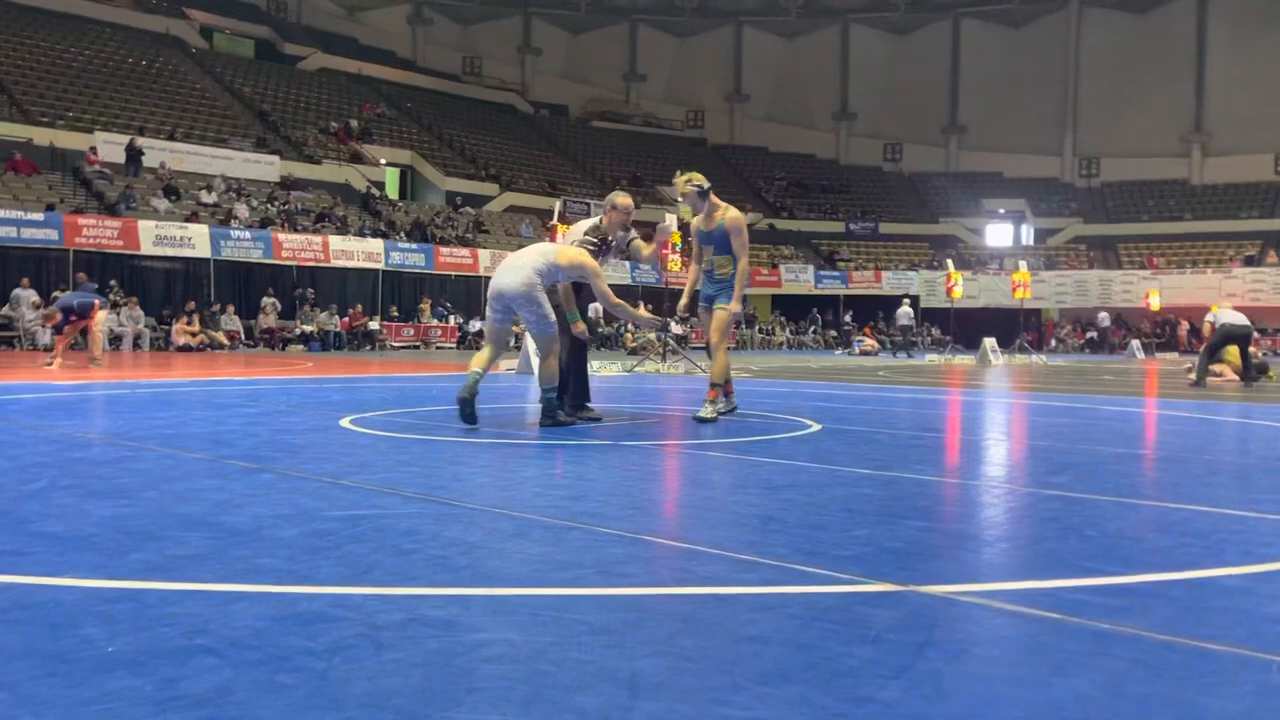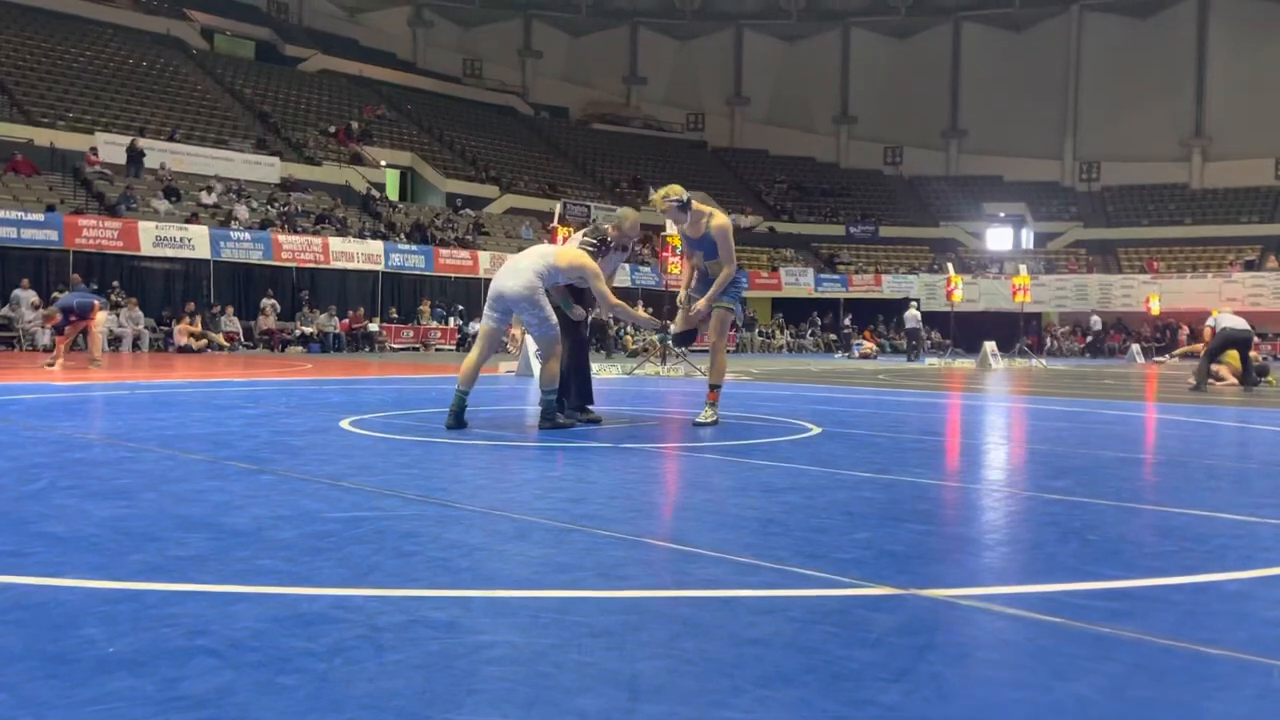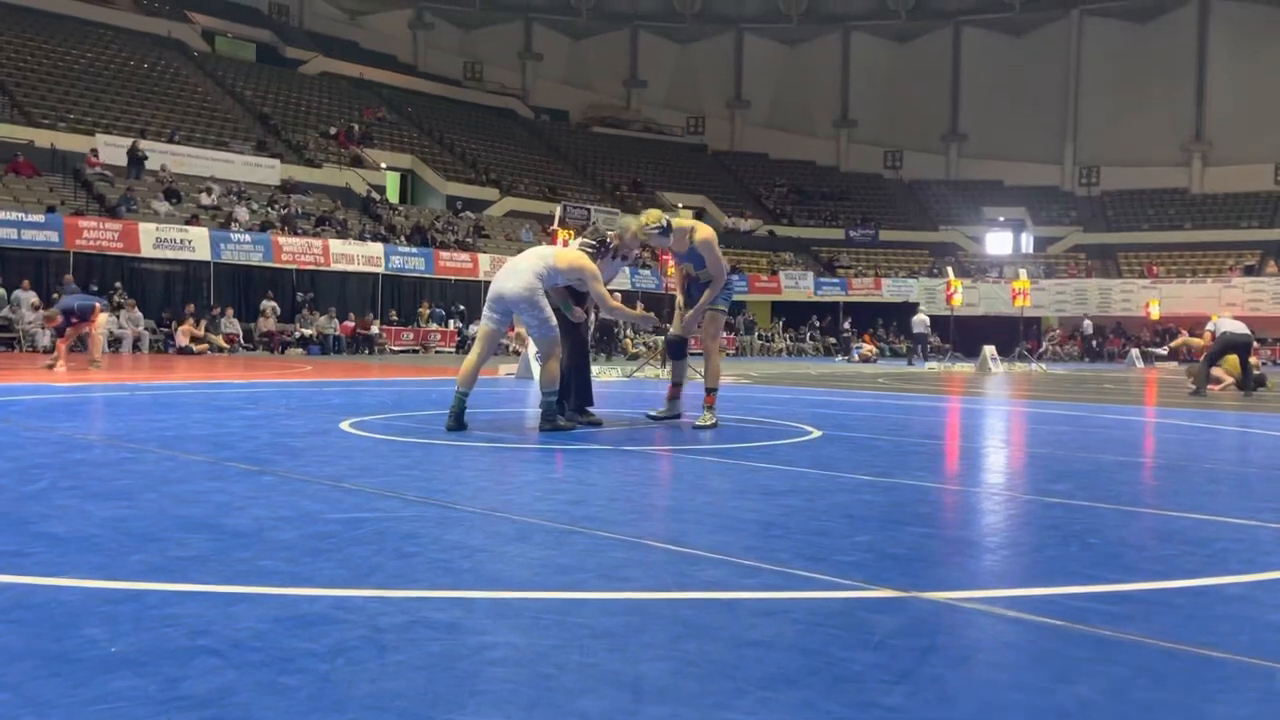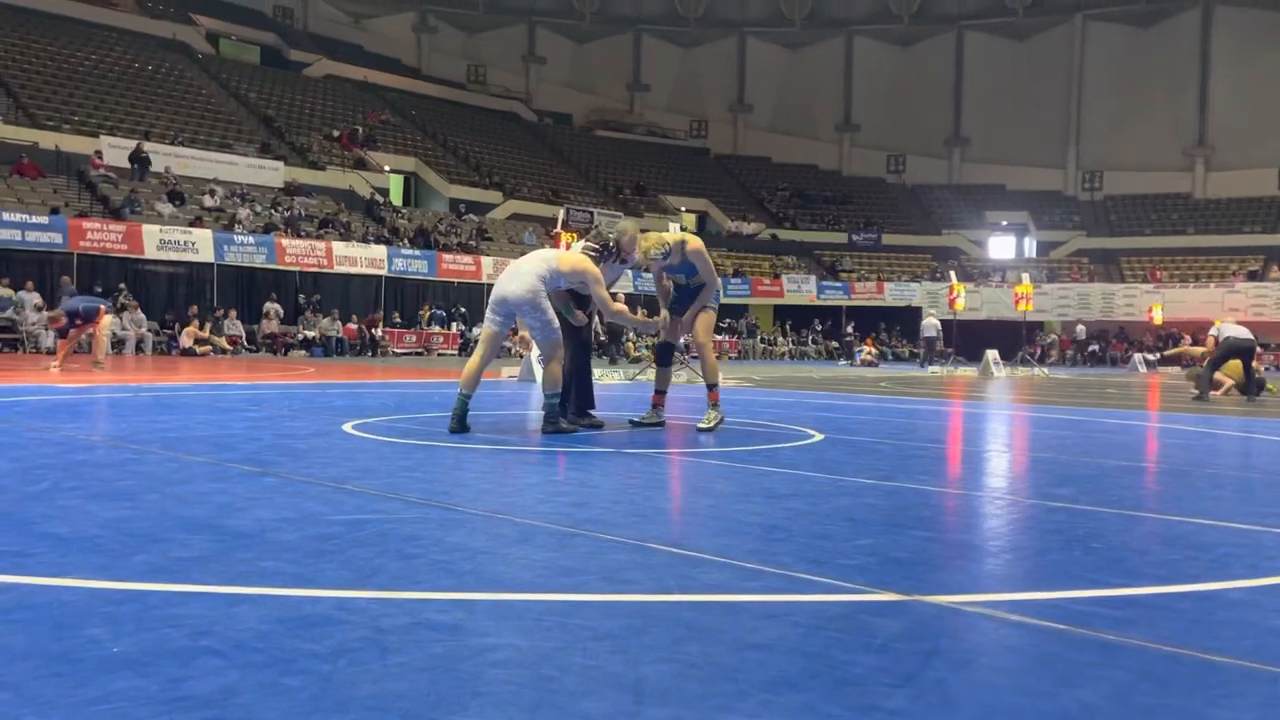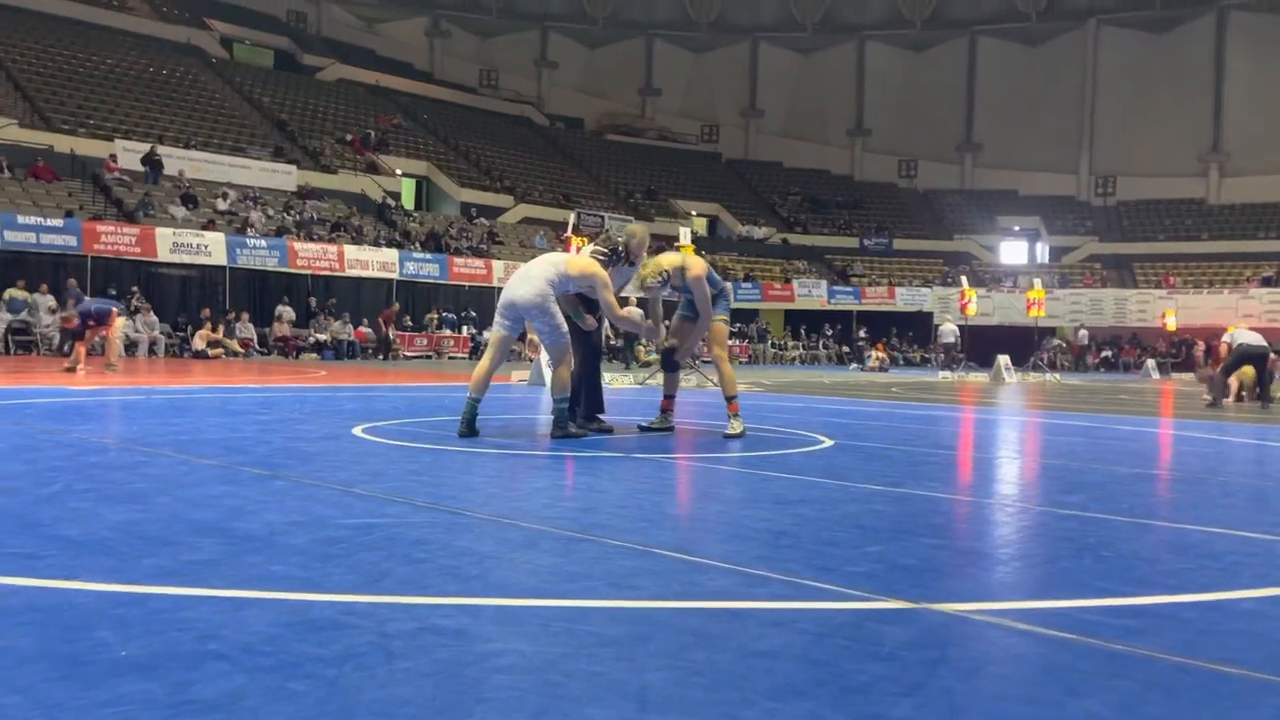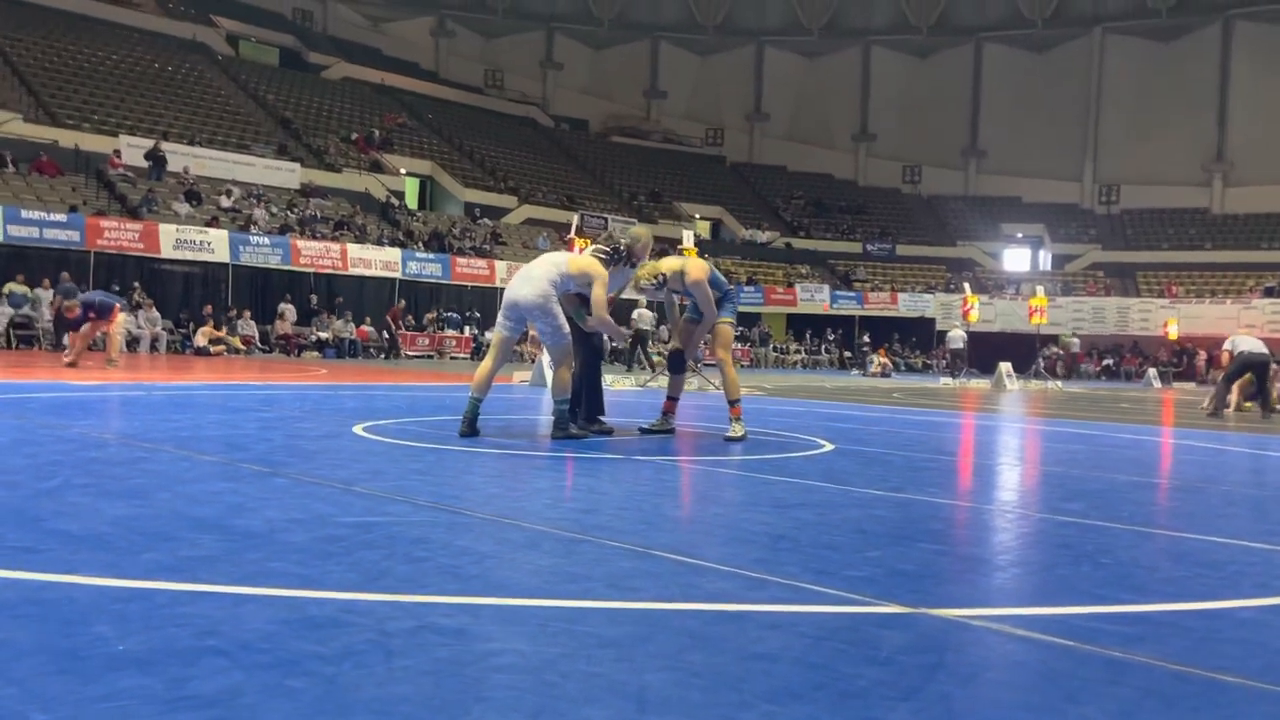
dt=0.3s
person 1, frame 1
left shoulder: (732, 218)
right shoulder: (696, 223)
left elbow: (743, 260)
left wrist: (737, 299)
right wrist: (686, 296)
left hip: (728, 287)
right hip: (707, 288)
left knee: (716, 343)
right knee: (713, 347)
left ankle: (712, 404)
right ankle: (728, 399)
person 1, frame 2
left shoulder: (718, 223)
right shoulder: (683, 225)
left elbow: (730, 267)
left wrist: (707, 300)
right wrist: (684, 288)
left hip: (726, 283)
right hip: (703, 281)
left knee: (716, 343)
right knee: (679, 336)
left ankle: (712, 407)
right ankle: (728, 319)
person 1, frame 3
left shoulder: (702, 237)
right shoulder: (669, 237)
left elbow: (720, 277)
left wrist: (697, 312)
right wrist: (680, 294)
left hip: (717, 287)
right hip: (693, 286)
left knee: (709, 346)
right knee: (674, 343)
left ankle: (710, 410)
right ankle: (673, 404)
person 1, frame 4
left shoulder: (692, 247)
right shoulder: (649, 249)
left elbow: (713, 282)
left wrist: (690, 315)
right wrist: (664, 310)
left hip: (704, 289)
right hip: (680, 291)
left knee: (702, 344)
right knee: (663, 348)
left ankle: (714, 409)
right ankle: (656, 411)
person 1, frame 5
left shoulder: (694, 273)
right shoulder: (654, 270)
left elbow: (706, 315)
right elbow: (654, 303)
left wrist: (689, 346)
left hip: (715, 299)
right hip: (690, 300)
left knee: (717, 355)
right knee: (669, 351)
left ankle: (735, 418)
right ankle: (666, 416)
person 1, frame 6
left shoulder: (692, 277)
right shoulder: (657, 272)
left elbow: (710, 313)
right elbow: (670, 303)
left wrist: (693, 344)
right wrist: (678, 336)
left hip: (722, 300)
right hip: (698, 301)
left knee: (721, 357)
right knee: (676, 355)
left ankle: (737, 422)
right ankle: (667, 418)
person 2, frame 1
left shoulder: (623, 234)
right shoulder: (583, 233)
left elbow: (645, 257)
left wrist: (659, 242)
right wrist: (574, 318)
left hip: (581, 285)
right hip: (558, 285)
left knee: (578, 340)
right knee: (574, 340)
left ankle: (558, 398)
right ankle: (576, 404)
person 2, frame 2
left shoulder: (624, 246)
right shoulder: (585, 240)
right wrist: (570, 307)
left hip: (581, 291)
right hip: (558, 288)
left knee: (578, 344)
right knee: (575, 343)
left ankle: (557, 400)
right ankle: (576, 404)
person 2, frame 3
left shoulder: (627, 254)
right shoulder: (588, 246)
left wrist: (588, 301)
right wrist: (569, 309)
left hip: (582, 294)
right hip: (560, 291)
left knee: (578, 346)
right knee: (576, 346)
left ankle: (558, 402)
right ankle: (576, 407)
person 2, frame 4
left shoulder: (629, 257)
right shoulder: (587, 250)
left wrist: (592, 303)
right wrist: (571, 312)
left hip: (585, 297)
right hip: (563, 295)
left knee: (583, 349)
right knee: (577, 349)
left ankle: (560, 404)
right ankle: (578, 410)
person 2, frame 5
left shoulder: (639, 259)
right shoulder: (596, 253)
left wrist: (602, 309)
left hip: (594, 301)
right hip: (572, 299)
left knee: (592, 354)
right knee: (587, 353)
left ankle: (570, 409)
right ankle: (587, 414)
person 2, frame 6
left shoulder: (639, 260)
right shoulder: (599, 254)
right wrist: (582, 319)
right hip: (573, 299)
left knee: (594, 354)
right knee: (588, 354)
left ankle: (571, 409)
right ankle: (588, 416)
person 3, frame 1
left shoulder: (560, 251)
right shoulder: (588, 262)
right elbow: (612, 304)
right wrist: (640, 317)
left hip: (499, 279)
right hip: (522, 284)
left knee: (493, 347)
right knee: (550, 349)
left ankle: (469, 390)
right ankle: (549, 413)
person 3, frame 2
left shoulder: (560, 252)
right shoulder: (587, 263)
right elbow: (612, 305)
right wrist: (641, 318)
left hip: (500, 281)
right hip: (524, 287)
left knee: (481, 350)
right knee: (552, 352)
left ankle: (455, 413)
right ankle: (548, 415)
person 3, frame 3
left shoulder: (558, 253)
right shoulder: (587, 265)
right elbow: (610, 307)
right wrist: (638, 317)
left hip: (499, 282)
right hip: (524, 289)
left knee: (480, 351)
right knee: (552, 353)
left ankle: (456, 414)
right ankle: (549, 417)
person 3, frame 4
left shoulder: (562, 256)
right shoulder: (589, 268)
right elbow: (611, 312)
right wrist: (640, 323)
left hip: (503, 285)
right hip: (527, 291)
left knee: (482, 354)
right knee: (554, 356)
left ankle: (458, 416)
right ankle: (552, 419)
person 3, frame 5
left shoulder: (571, 261)
right shoulder: (598, 272)
right elbow: (617, 317)
right wrist: (644, 328)
left hip: (511, 289)
right hip: (535, 296)
left knee: (491, 358)
right knee: (562, 360)
left ankle: (467, 421)
right ankle: (560, 424)
person 3, frame 6
left shoulder: (572, 259)
right shoulder: (599, 271)
right elbow: (601, 319)
left wrist: (531, 328)
right wrist: (620, 333)
left hip: (513, 289)
right hip: (538, 296)
left knee: (493, 358)
right knee: (563, 361)
left ankle: (468, 421)
right ankle: (561, 424)
